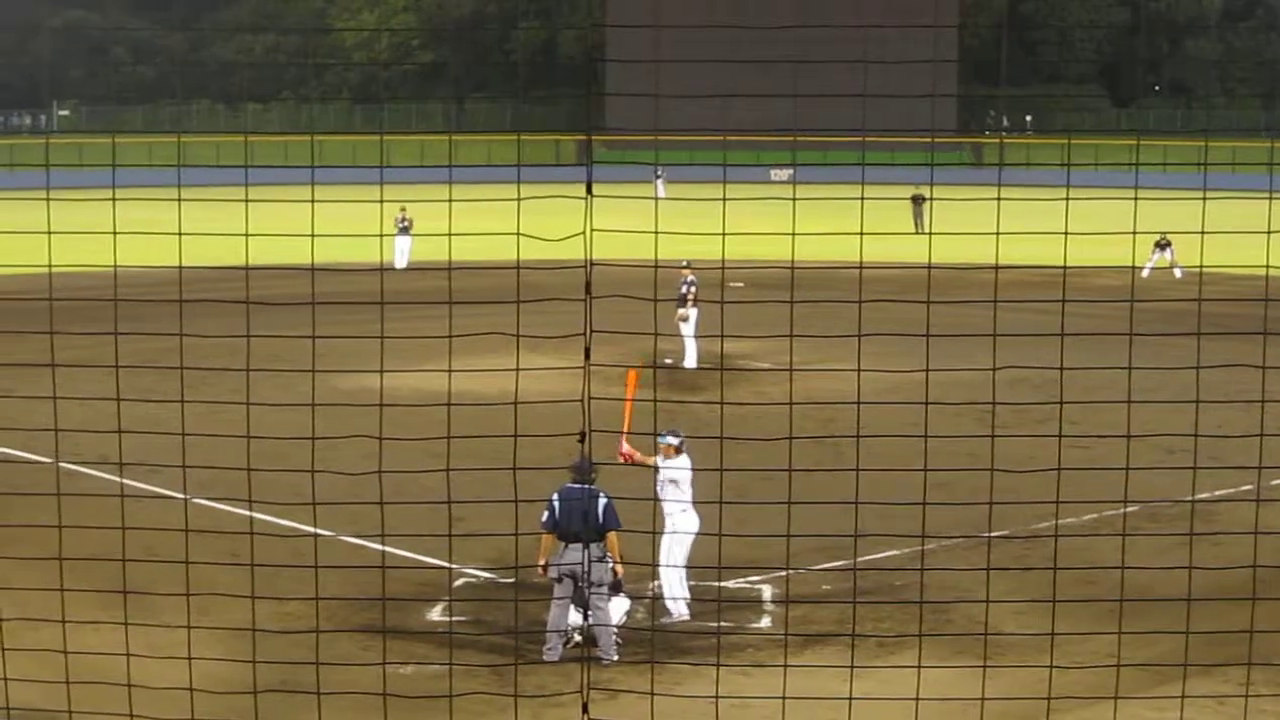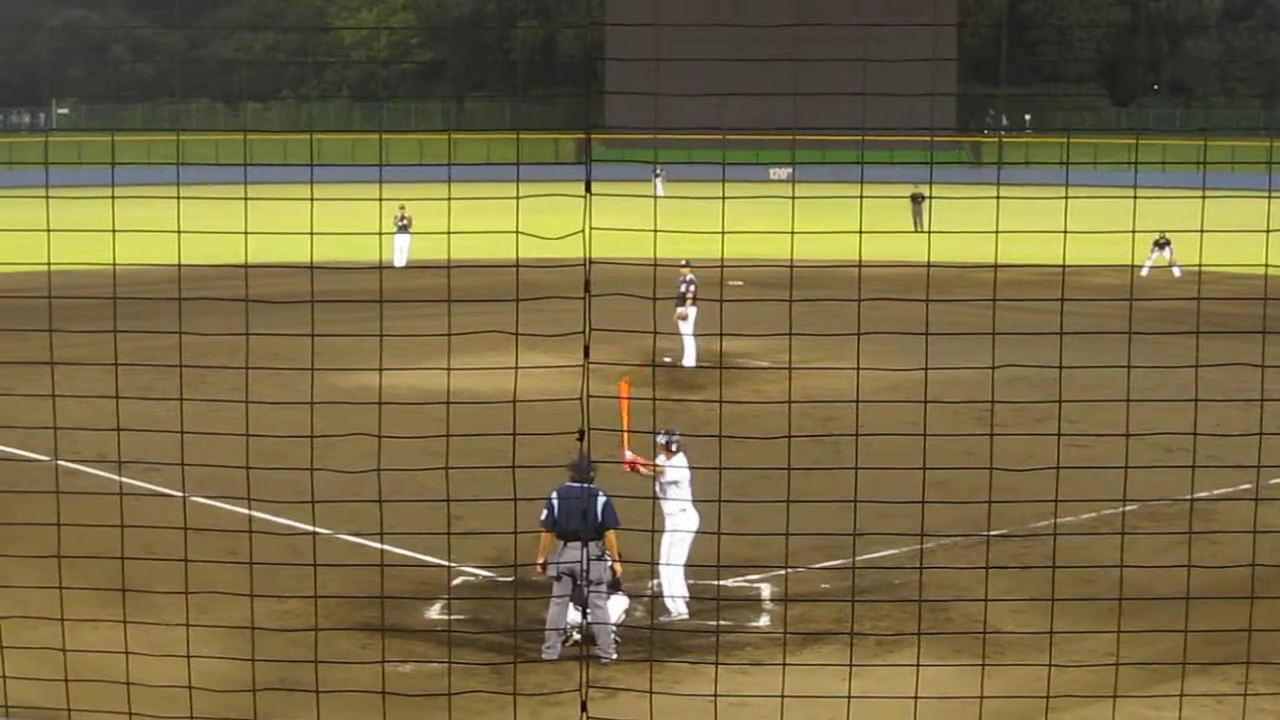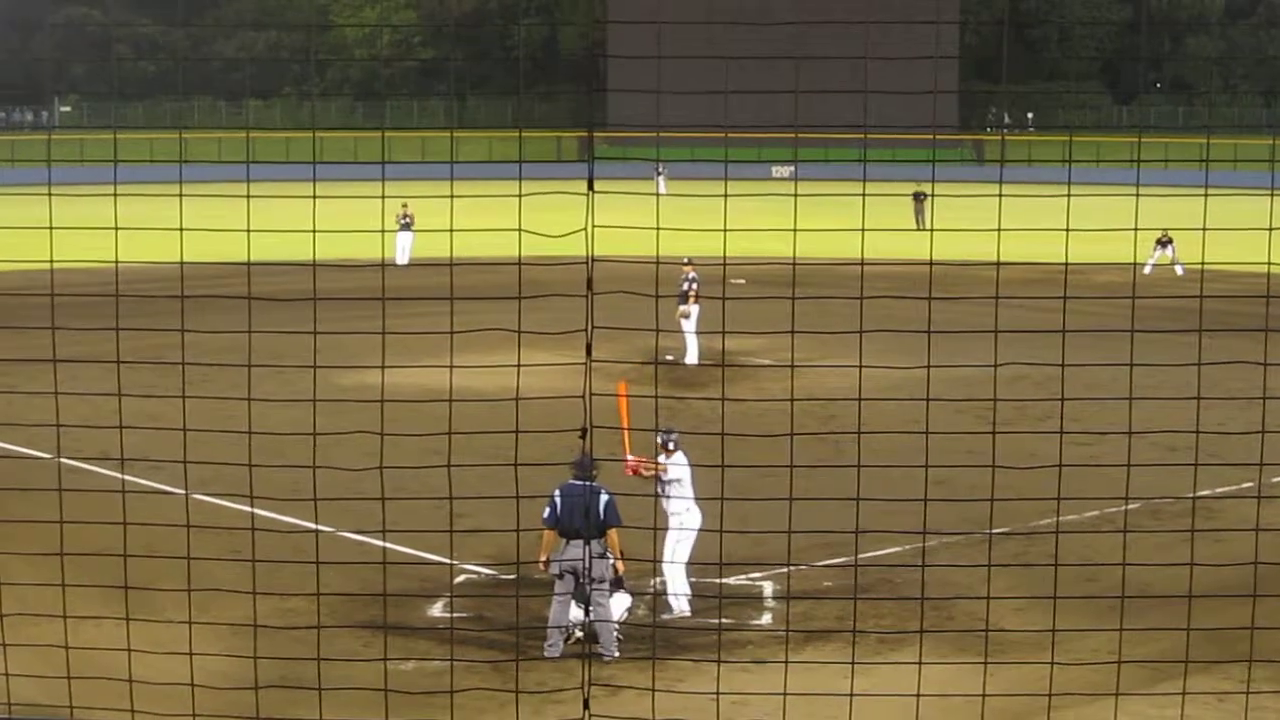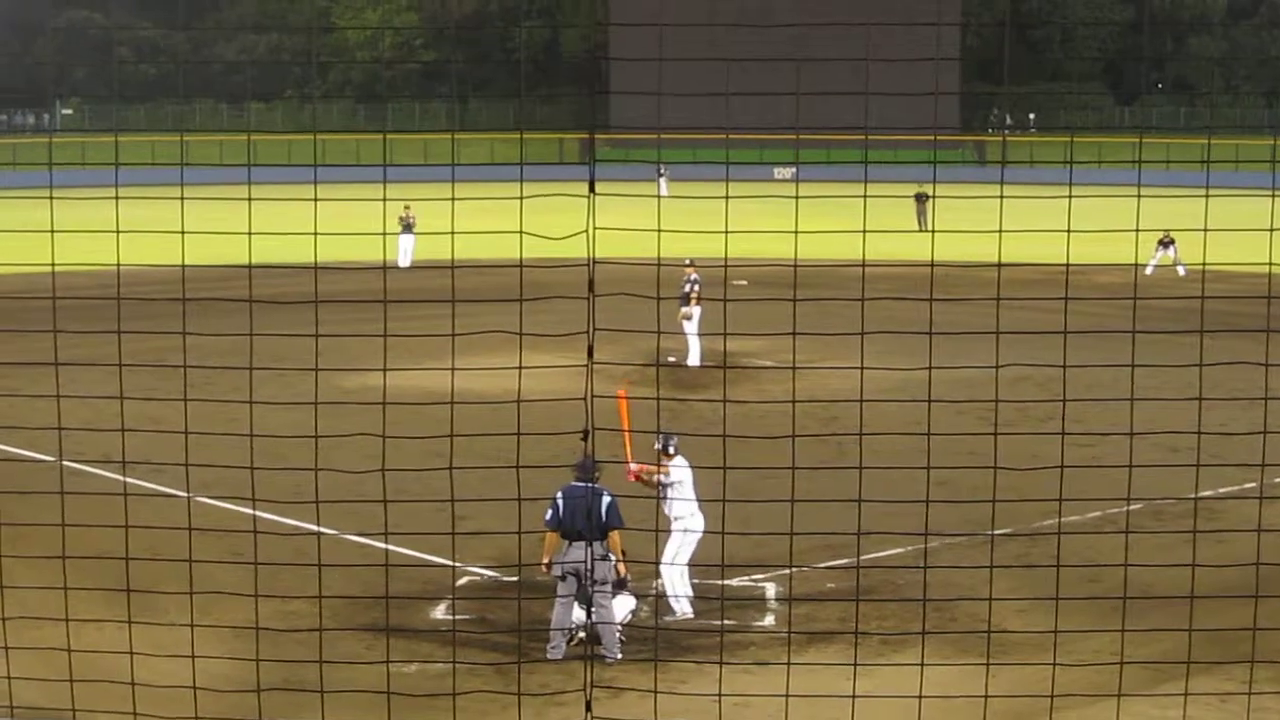
dt=0.2s
person 1, frame 1
left shoulder: (558, 496)
right shoulder: (601, 498)
left elbow: (548, 532)
right elbow: (611, 533)
left wrist: (542, 559)
right wrist: (617, 561)
left hip: (566, 555)
right hip: (594, 556)
left knee: (560, 604)
right knee: (599, 605)
left ankle: (552, 652)
right ankle: (608, 652)
person 1, frame 2
left shoulder: (557, 495)
right shoulder: (600, 497)
left elbow: (547, 531)
right elbow: (609, 532)
left wrist: (541, 557)
right wrist: (615, 560)
left hip: (565, 553)
right hip: (592, 554)
left knee: (558, 602)
right knee: (598, 603)
left ankle: (551, 650)
right ankle: (606, 651)
person 1, frame 3
left shoulder: (560, 493)
right shoulder: (602, 495)
left elbow: (549, 528)
right elbow: (611, 530)
left wrist: (544, 555)
right wrist: (617, 558)
left hip: (567, 551)
right hip: (594, 552)
left knee: (560, 600)
right knee: (600, 601)
left ankle: (552, 648)
right ankle: (608, 649)
person 1, frame 4
left shoulder: (562, 495)
right shoulder: (605, 497)
left elbow: (552, 530)
right elbow: (613, 532)
left wrist: (546, 557)
right wrist: (619, 560)
left hip: (569, 553)
right hip: (597, 554)
left knee: (563, 602)
right knee: (603, 603)
left ankle: (555, 650)
right ankle: (611, 651)
person 2, frame 1
left shoulder: (681, 466)
right shoulder: (670, 459)
left elbow: (654, 465)
right elbow: (650, 462)
left wrist: (631, 452)
right wrist: (629, 456)
left hip: (679, 520)
right hip: (680, 518)
left knee: (668, 566)
right knee: (676, 563)
left ankle: (679, 611)
right ankle: (682, 599)
person 2, frame 2
left shoulder: (679, 465)
right shoulder: (664, 459)
left elbow: (658, 470)
right elbow: (649, 472)
left wrist: (635, 459)
right wrist: (635, 467)
left hip: (680, 519)
right hip: (679, 518)
left knee: (668, 565)
right knee: (674, 562)
left ankle: (678, 610)
right ankle: (680, 596)
person 2, frame 3
left shoulder: (679, 463)
right shoulder: (664, 459)
left elbow: (660, 468)
right elbow: (652, 474)
left wrist: (637, 462)
right wrist: (637, 470)
left hip: (684, 518)
right hip: (680, 517)
left knee: (670, 562)
right knee: (676, 559)
left ankle: (680, 607)
right ankle: (683, 594)
person 2, frame 4
left shoulder: (680, 466)
right shoulder: (667, 465)
left elbow: (662, 471)
right elbow: (655, 483)
left wrist: (639, 468)
right wrist: (639, 477)
left hip: (688, 523)
right hip: (681, 522)
left knee: (668, 565)
right knee: (677, 561)
left ankle: (683, 609)
right ankle: (684, 595)
